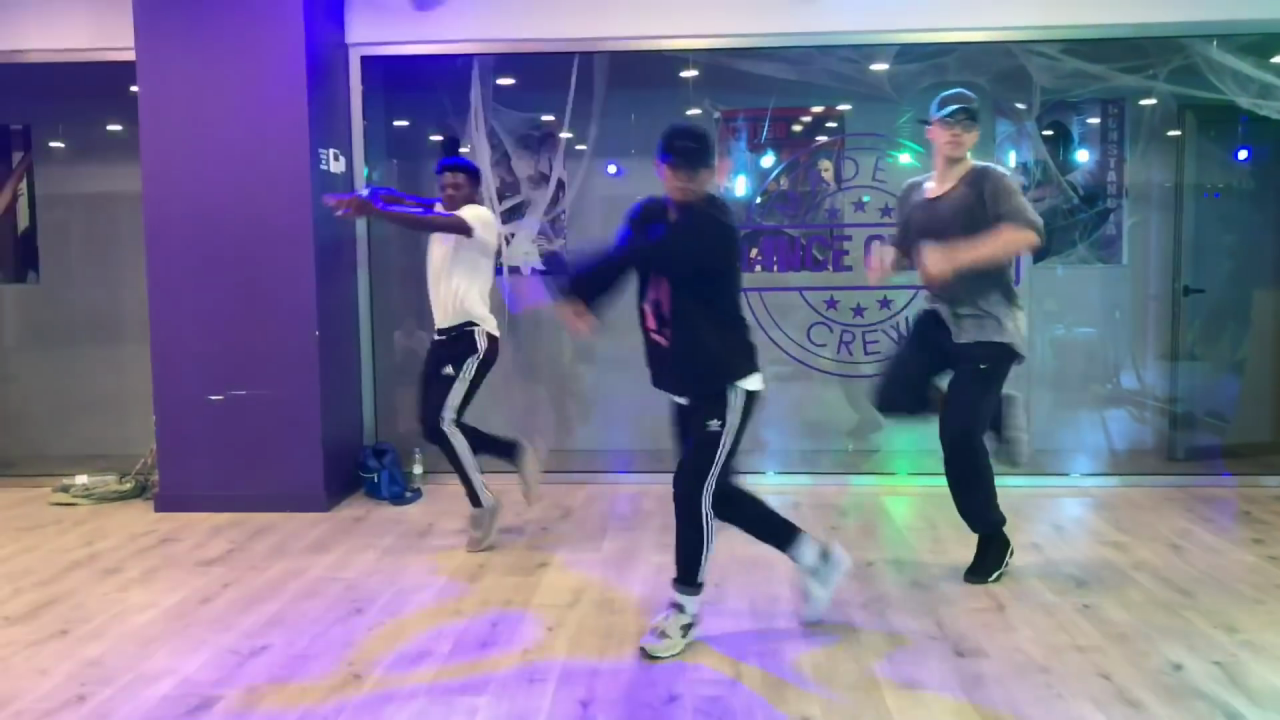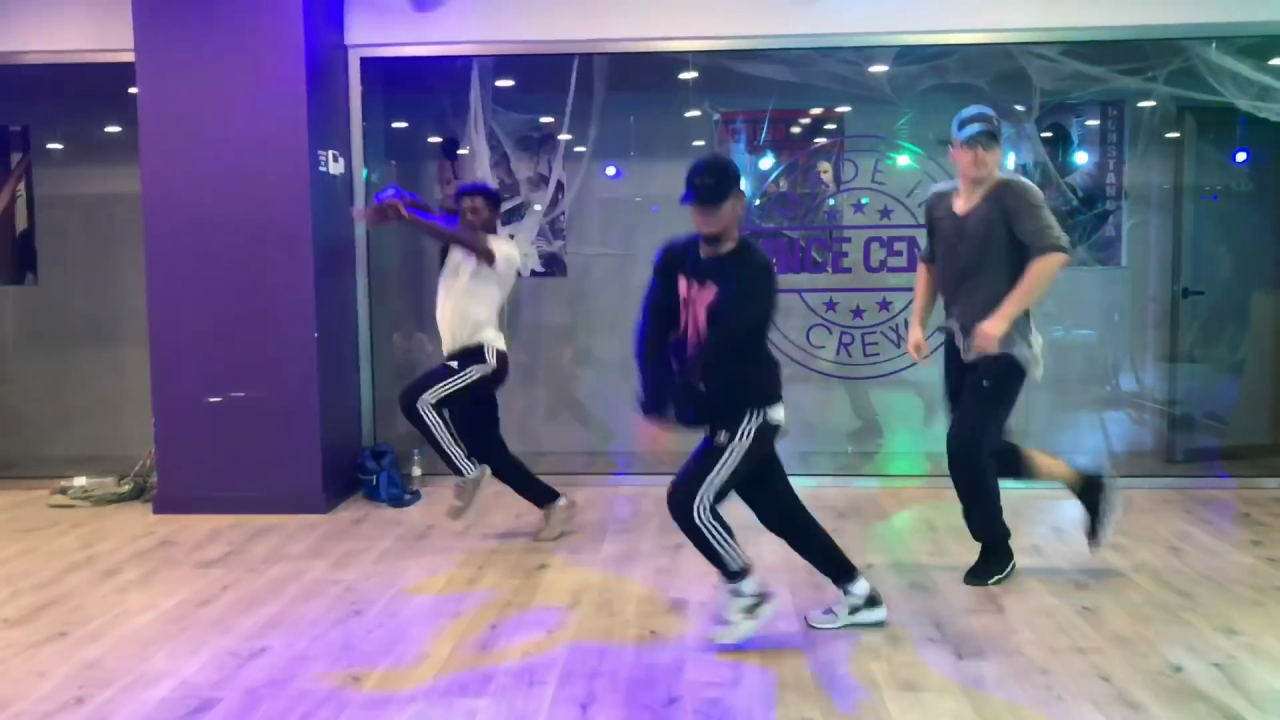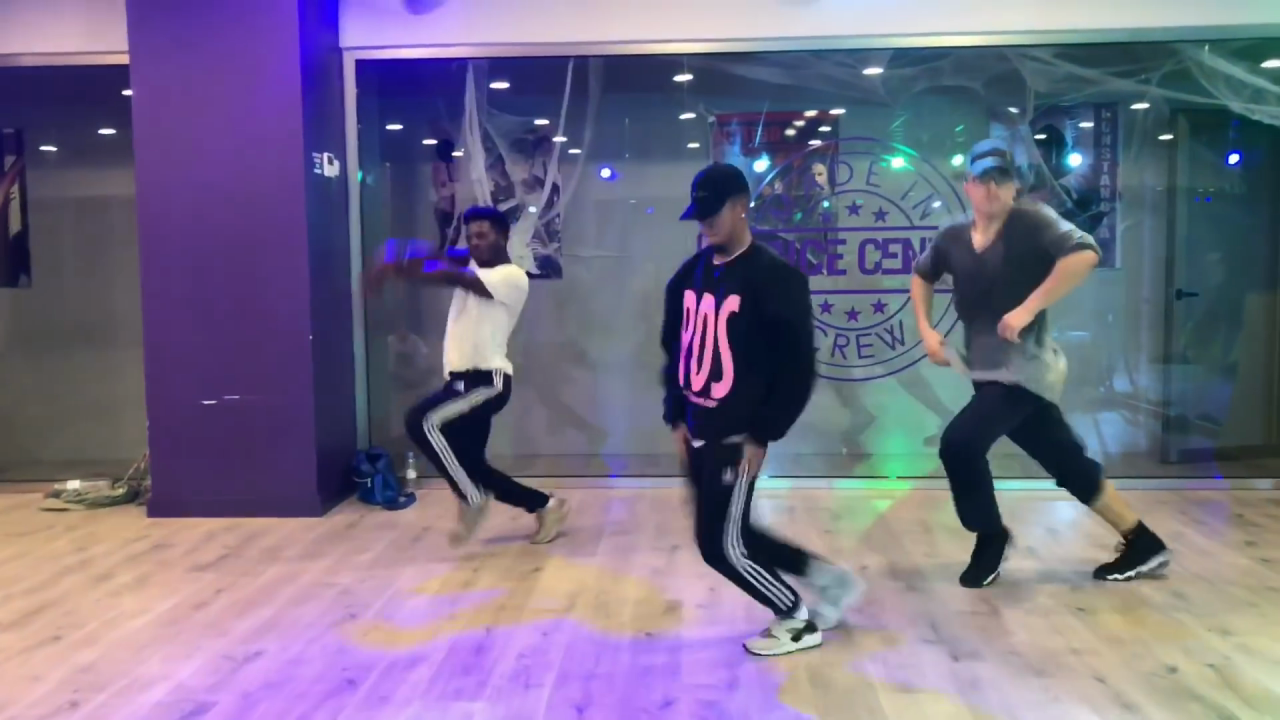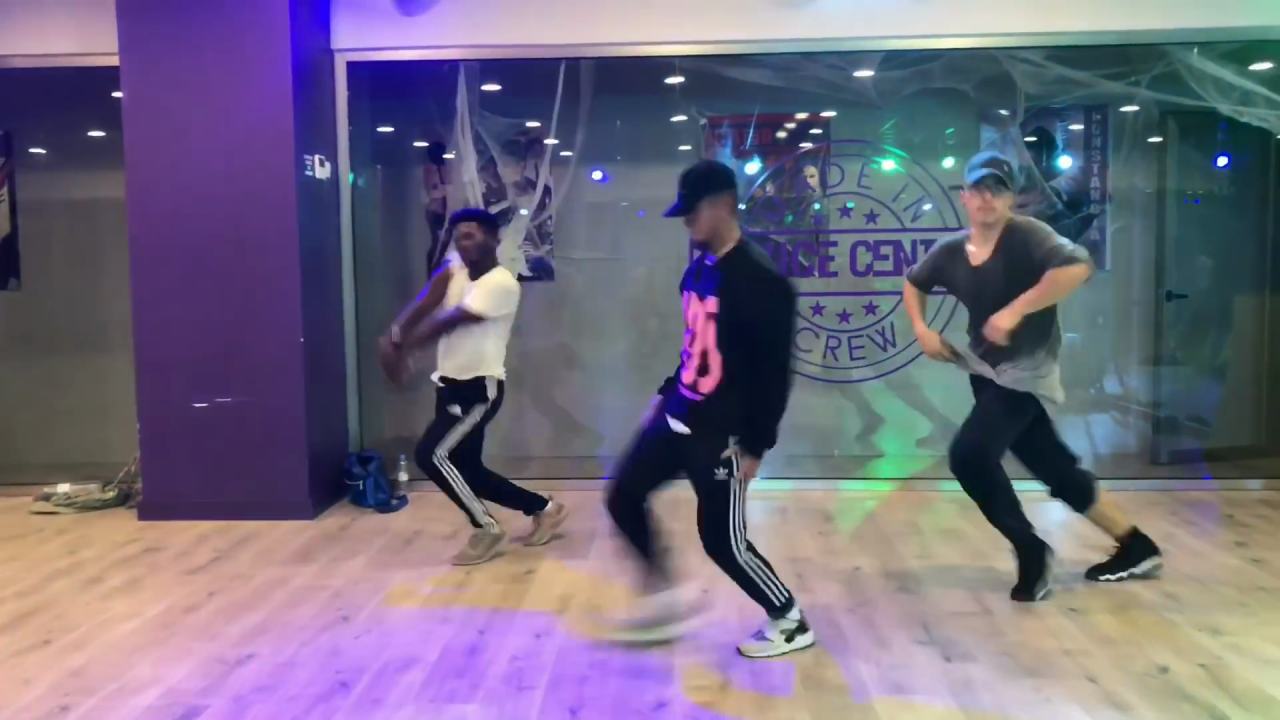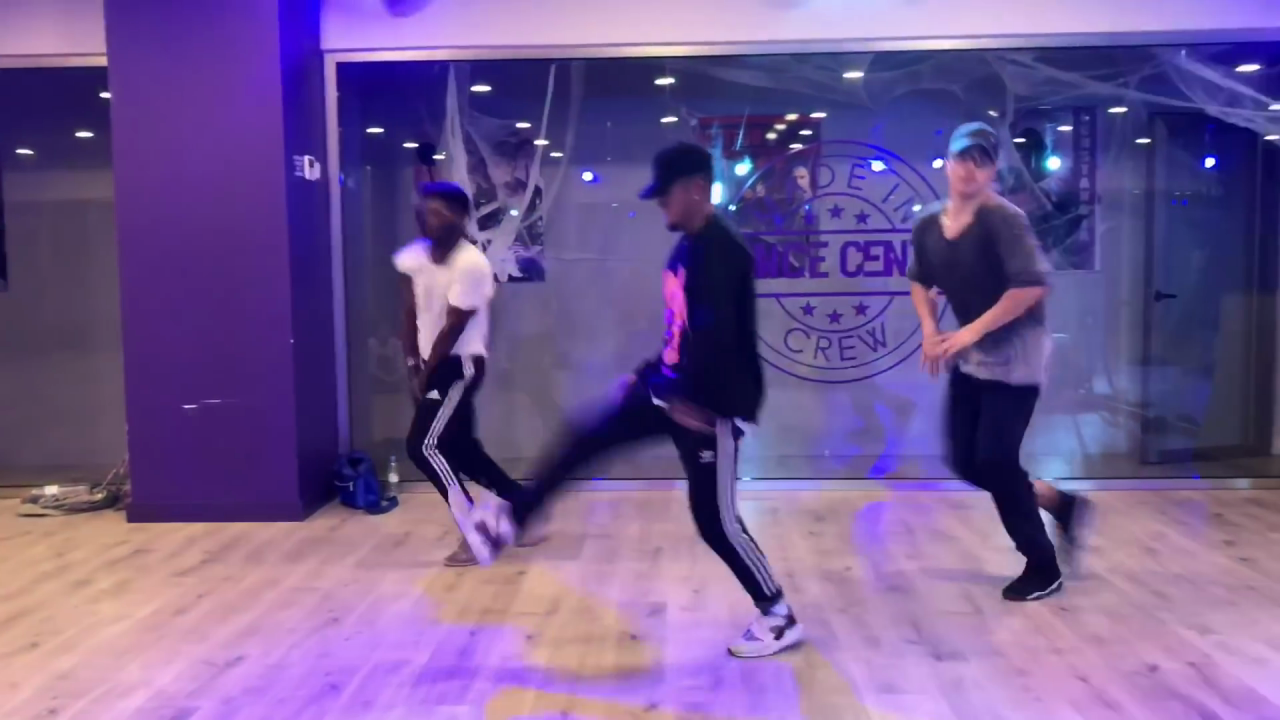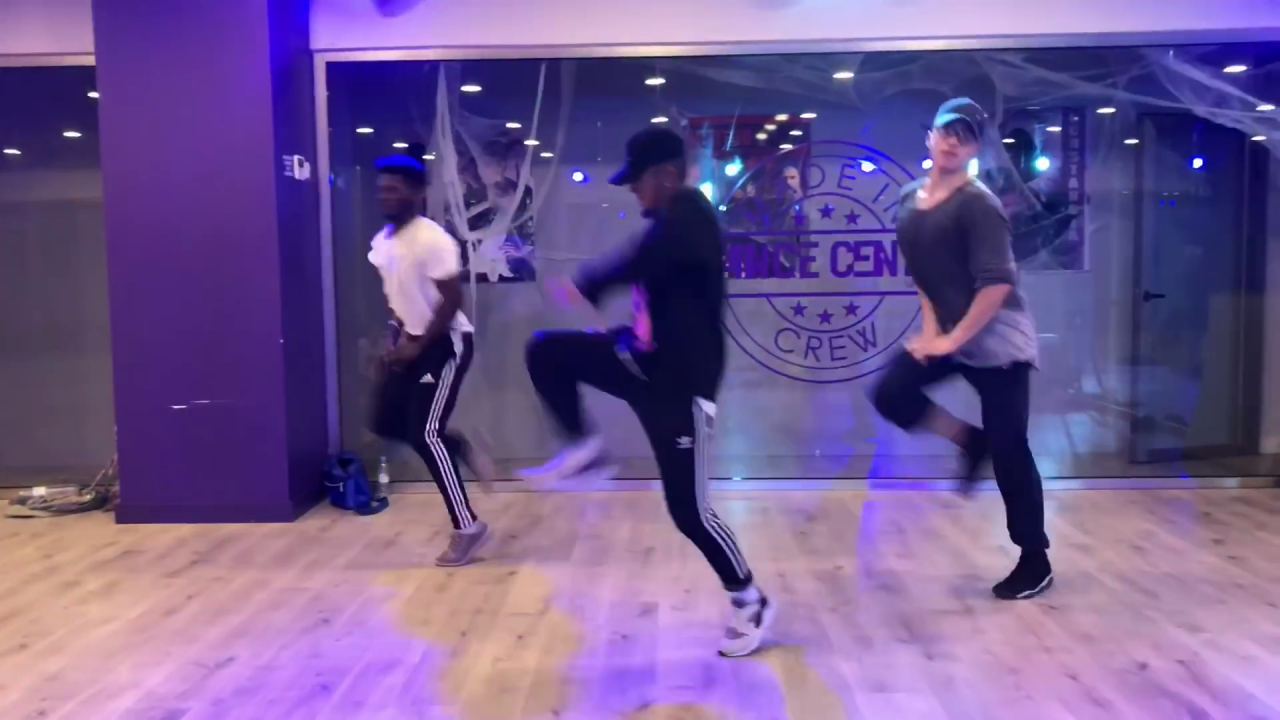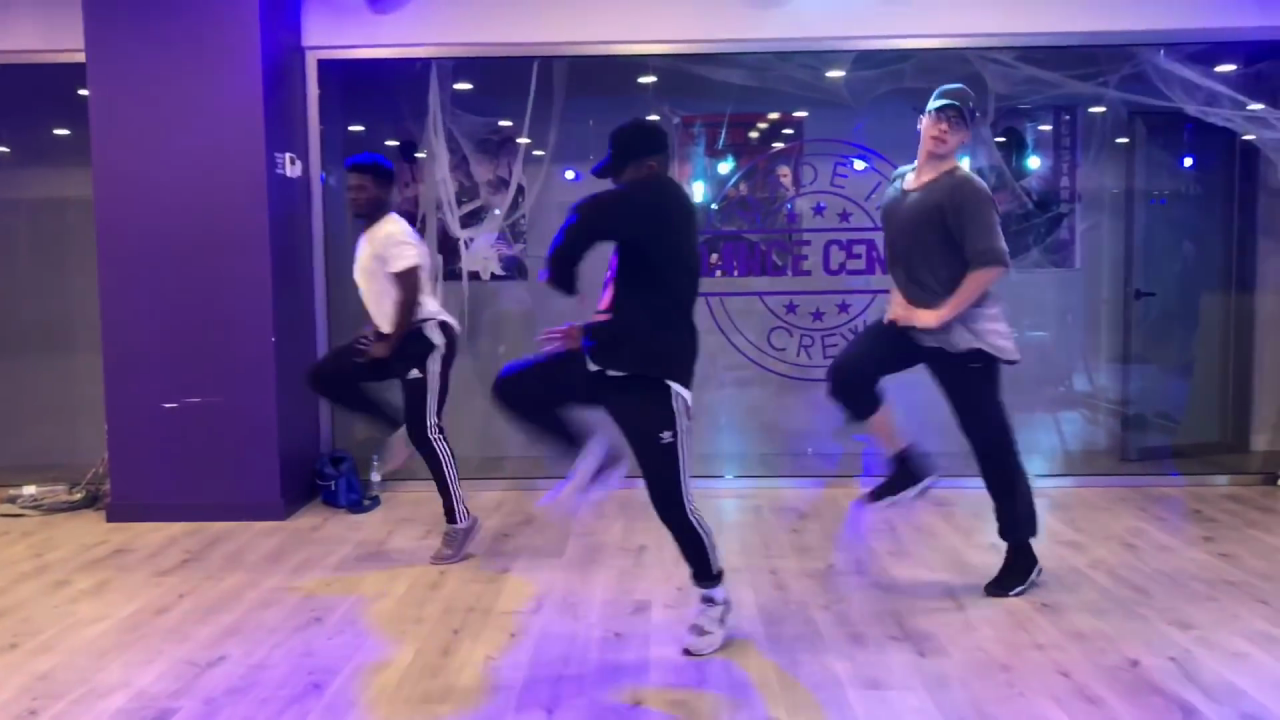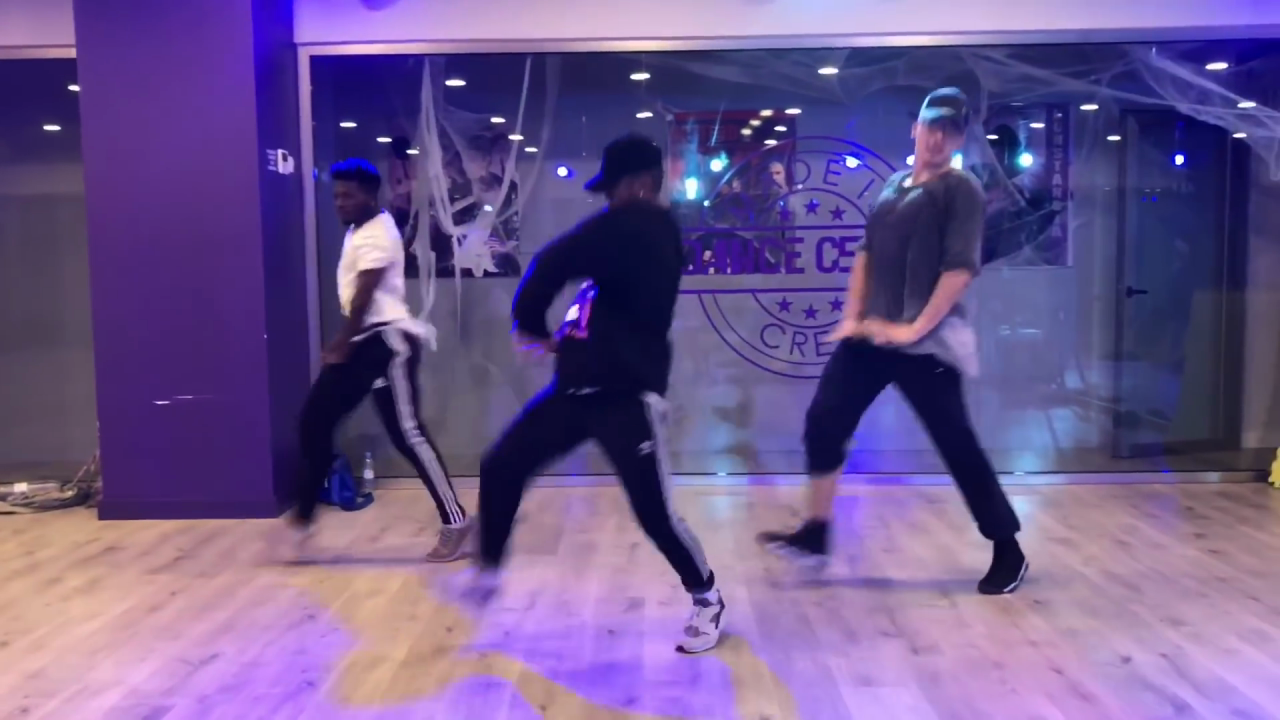
dt=0.1s
person 1, frame 1
left shoulder: (709, 225)
right shoulder: (653, 216)
left elbow: (642, 256)
right elbow: (626, 255)
left wrist: (579, 287)
right wrist: (581, 295)
left hip: (721, 383)
right hip: (685, 383)
left knee: (692, 489)
right knee: (714, 494)
left ankle: (683, 608)
right ankle: (813, 555)
person 1, frame 2
left shoulder: (751, 270)
right shoulder: (675, 256)
left elbow: (735, 345)
right elbow: (653, 332)
left wrist: (673, 404)
right wrist: (655, 400)
left hip: (744, 408)
right hip: (711, 405)
left knee: (687, 500)
right knee: (779, 510)
left ankle: (747, 590)
right ankle: (860, 596)
person 1, frame 3
left shoulder: (775, 277)
right shoulder: (690, 275)
left elbow: (797, 367)
right elbow: (674, 349)
left wrist: (765, 437)
right wrist: (675, 417)
left hip: (739, 431)
right hip: (700, 425)
left knee: (721, 543)
right knee: (728, 530)
left ankle: (796, 619)
right ankle: (826, 580)
person 1, frame 4
left shoulder: (759, 280)
right shoulder: (698, 269)
left elbow: (773, 369)
left wrist: (751, 443)
right wrist: (669, 392)
left hip: (720, 429)
right hip: (679, 411)
left knee: (721, 541)
right knee: (623, 499)
left ankle: (789, 621)
right ankle: (664, 599)
person 1, frame 5
left shoulder: (719, 251)
right shoulder: (691, 247)
left elbow: (719, 334)
left wrist: (697, 399)
right wrist: (666, 382)
left hip: (709, 405)
right hip: (663, 388)
left knee: (716, 523)
right knee: (581, 441)
left ankle: (777, 617)
right ankle: (504, 524)
person 1, frame 6
left shoulder: (689, 215)
right shoulder: (678, 224)
left elbow: (639, 262)
left wrist: (587, 286)
left hip: (681, 383)
right hip: (642, 361)
left knee: (689, 510)
right knee: (544, 350)
left ankle: (749, 603)
right ankle: (582, 445)
person 1, frame 7
left shoulder: (656, 203)
right shoulder: (663, 210)
left elbow: (590, 215)
left wrist: (561, 274)
right wrist: (587, 329)
left hip: (651, 374)
right hip: (607, 358)
left knee: (671, 502)
right knee: (511, 387)
left ankle: (713, 599)
right ankle: (586, 451)
person 1, frame 8
left shoulder: (630, 225)
right shoulder: (659, 232)
left elbow: (554, 261)
left wrist: (529, 319)
right wrist: (567, 340)
left hip: (627, 394)
right hip: (584, 382)
left knee: (656, 518)
right knee: (500, 469)
left ankle: (706, 602)
right ankle: (485, 577)
person 2, frame 1
left shoulder: (988, 180)
right shoulder: (912, 193)
left elbow: (1027, 234)
right elbow: (902, 252)
left wrist: (954, 256)
right wrist: (886, 261)
left hip: (988, 324)
right hip: (943, 316)
left knee: (958, 432)
right knee: (894, 397)
left ankle: (992, 539)
right ankle: (995, 413)
person 2, frame 2
left shoulder: (1013, 193)
right shoulder: (938, 203)
left elbow: (1053, 252)
right elbow: (930, 265)
left wrist: (1004, 314)
right wrist: (916, 321)
left hip: (1000, 345)
right hip: (961, 341)
left knee: (966, 445)
right knee: (982, 450)
left ankle: (996, 548)
right ankle: (1085, 484)
person 2, frame 3
left shoulder: (1030, 221)
right shoulder: (953, 238)
left elbow: (1084, 253)
right elbow: (922, 276)
left wrist: (1028, 308)
right wrist: (926, 328)
left hip: (1022, 370)
right hip: (989, 368)
left knee: (958, 444)
right knee: (1067, 465)
left ankle: (990, 541)
right ankle: (1142, 545)
person 2, frame 4
left shoulder: (1025, 234)
right shoulder: (949, 251)
left elbow: (1077, 265)
right elbow: (913, 284)
left wrist: (1014, 311)
right wrist: (922, 329)
left hip: (1023, 375)
right hip: (991, 373)
left knee: (967, 455)
right knee: (1059, 471)
left ankle: (1031, 549)
right ankle: (1135, 548)
person 2, frame 5
left shoulder: (1001, 217)
right shoulder: (927, 225)
left elbow: (1031, 285)
right elbow: (922, 282)
left wrist: (971, 330)
right wrist: (929, 331)
left hip: (1013, 357)
right hip: (968, 357)
left knee: (994, 460)
right knee: (966, 459)
left ankle: (1043, 564)
right ankle: (1061, 505)
person 2, frame 6
left shoulder: (975, 204)
right shoulder: (910, 198)
left elbow: (998, 282)
left wrist: (956, 336)
right wrist: (930, 319)
left hip: (995, 337)
right hip: (943, 331)
left knee: (1008, 446)
right knee: (890, 395)
left ankle: (1035, 558)
right ankle: (971, 441)
person 2, frame 7
left shoulder: (966, 189)
right shoulder: (900, 182)
left elbow: (991, 263)
left wrist: (941, 313)
right wrist: (899, 299)
left hip: (963, 329)
right hip: (910, 319)
left knee: (990, 440)
right knee: (845, 376)
left ankle: (1021, 553)
right ankle: (907, 464)
person 2, frame 8
left shoulder: (960, 190)
right shoulder: (894, 187)
left elbow: (962, 268)
left wrist: (913, 327)
right wrist: (853, 312)
left hip: (925, 341)
right hip: (868, 333)
left knee: (960, 447)
right knee: (823, 421)
left ankle: (1008, 551)
right ankle: (815, 533)
person 3, frame 1
left shoulder: (480, 218)
right shoulder: (440, 210)
left elbow: (436, 222)
right elbow: (397, 200)
left wrist: (374, 209)
right wrist: (365, 199)
left hip: (472, 336)
right hip: (446, 334)
left knee: (441, 421)
right knee: (436, 425)
left ankle: (482, 506)
right ankle: (516, 453)
person 3, frame 2
left shoulder: (504, 249)
right shoulder: (462, 239)
left elbow: (451, 232)
right elbow: (433, 221)
left wrist: (406, 215)
right wrist: (393, 202)
left hip: (482, 356)
right hip: (459, 357)
left knee: (415, 401)
right knee: (489, 451)
left ankle: (468, 473)
right ankle: (554, 503)
person 3, frame 3
left shoulder: (512, 277)
right shoulder: (470, 263)
left elbow: (453, 277)
right elbow: (438, 263)
left wrist: (403, 271)
right wrist: (398, 265)
left hip: (487, 378)
right hip: (461, 378)
left knee: (422, 422)
right knee: (471, 466)
left ankle: (471, 498)
right ankle: (545, 507)
person 3, frame 4
left shoulder: (502, 285)
right shoulder: (457, 266)
left elbow: (448, 323)
right elbow: (428, 300)
left wrist: (403, 346)
right wrist: (396, 332)
left hip: (479, 387)
right hip: (451, 384)
left knee: (433, 453)
right knee: (467, 469)
left ankle: (487, 529)
right ankle: (545, 509)
person 3, frame 5
left shoulder: (473, 266)
right shoulder: (417, 252)
left elbow: (452, 327)
right elbow: (413, 306)
left wrist: (424, 373)
right wrist: (413, 362)
left hip: (459, 365)
right hip: (431, 364)
left knee: (423, 447)
right knee: (460, 452)
person 3, frame 6
left shoulder: (432, 240)
right shoulder: (384, 239)
left elbow: (451, 301)
left wrist: (416, 346)
right wrist: (396, 338)
left hip: (444, 343)
right hip: (415, 340)
left knee: (426, 434)
right knee: (386, 422)
left ankle: (467, 529)
right ankle: (463, 451)
person 3, frame 7
left shoulder: (394, 234)
right shoulder: (368, 235)
left elbow: (410, 295)
left wrist: (389, 344)
right wrist: (376, 337)
left hip: (425, 336)
right hip: (389, 338)
left knee: (423, 429)
right knee: (323, 375)
left ankle: (459, 523)
right ankle: (396, 428)
person 3, frame 8
left shoulder: (375, 233)
right shoulder: (361, 231)
left elbow: (364, 295)
left wrist: (340, 346)
right wrist: (342, 342)
left hip: (389, 341)
right hip: (362, 342)
left knee: (407, 435)
right knee: (314, 420)
left ankle: (455, 523)
right ankle: (302, 521)
